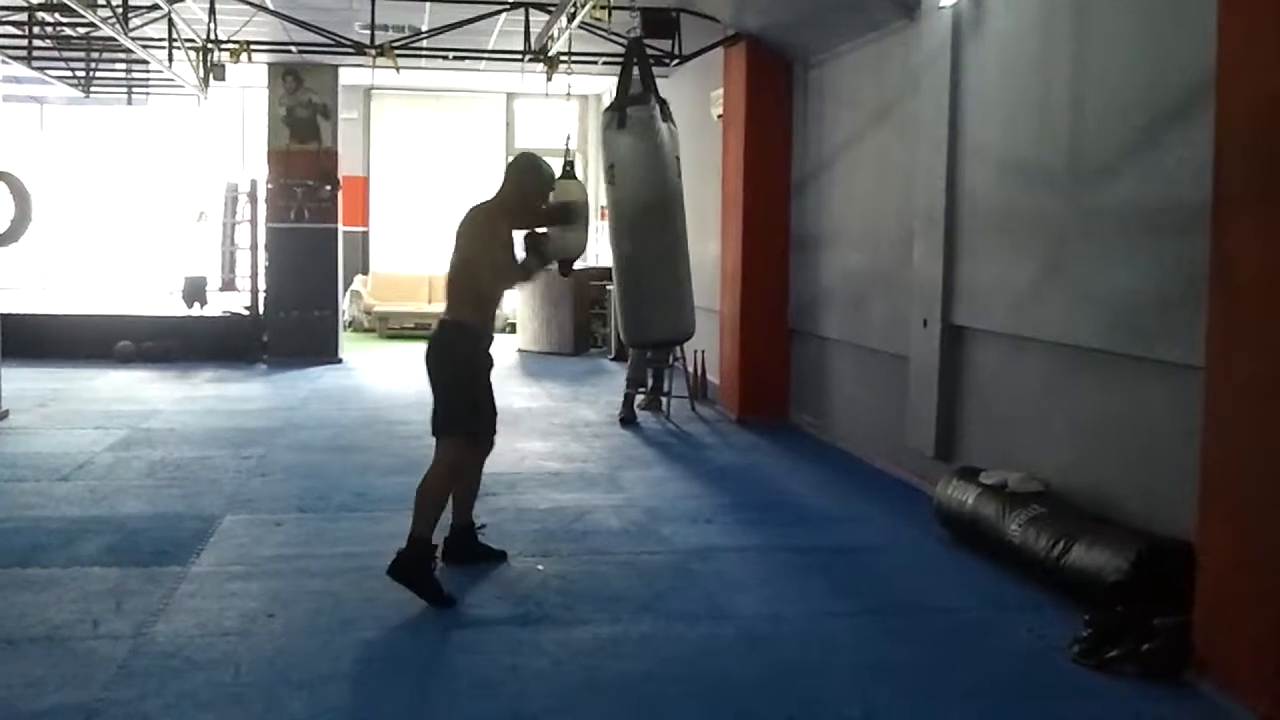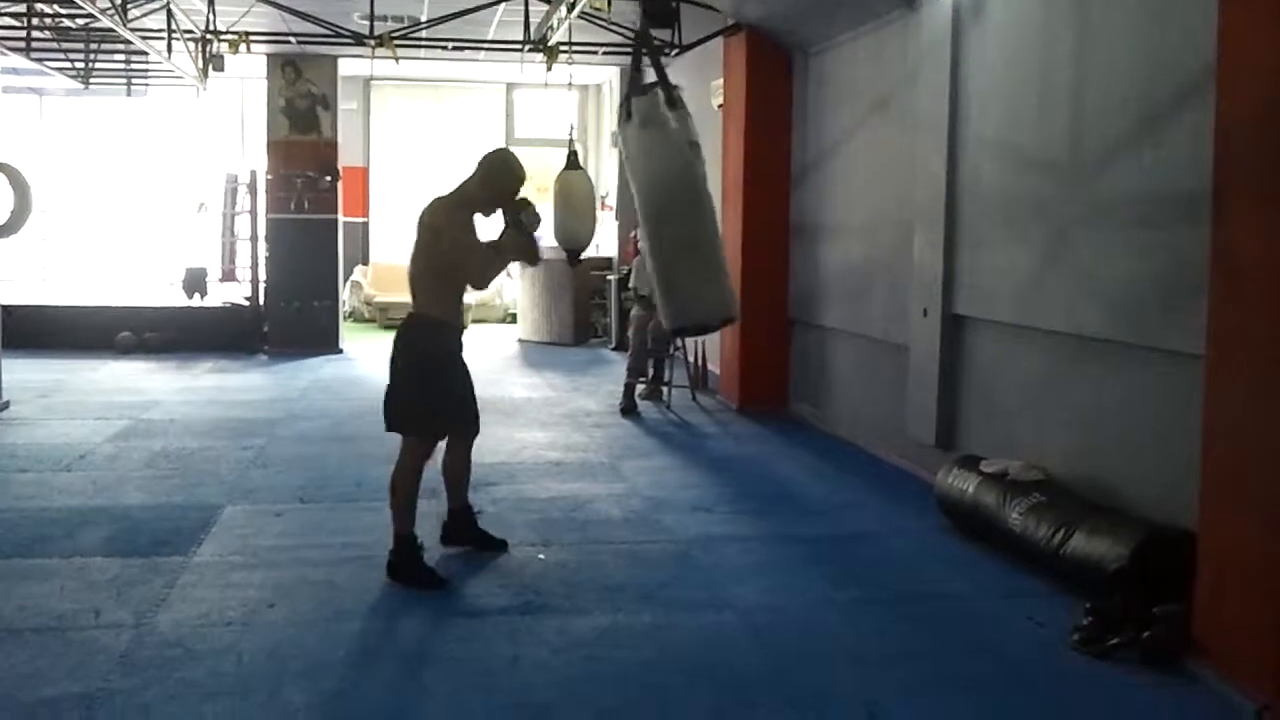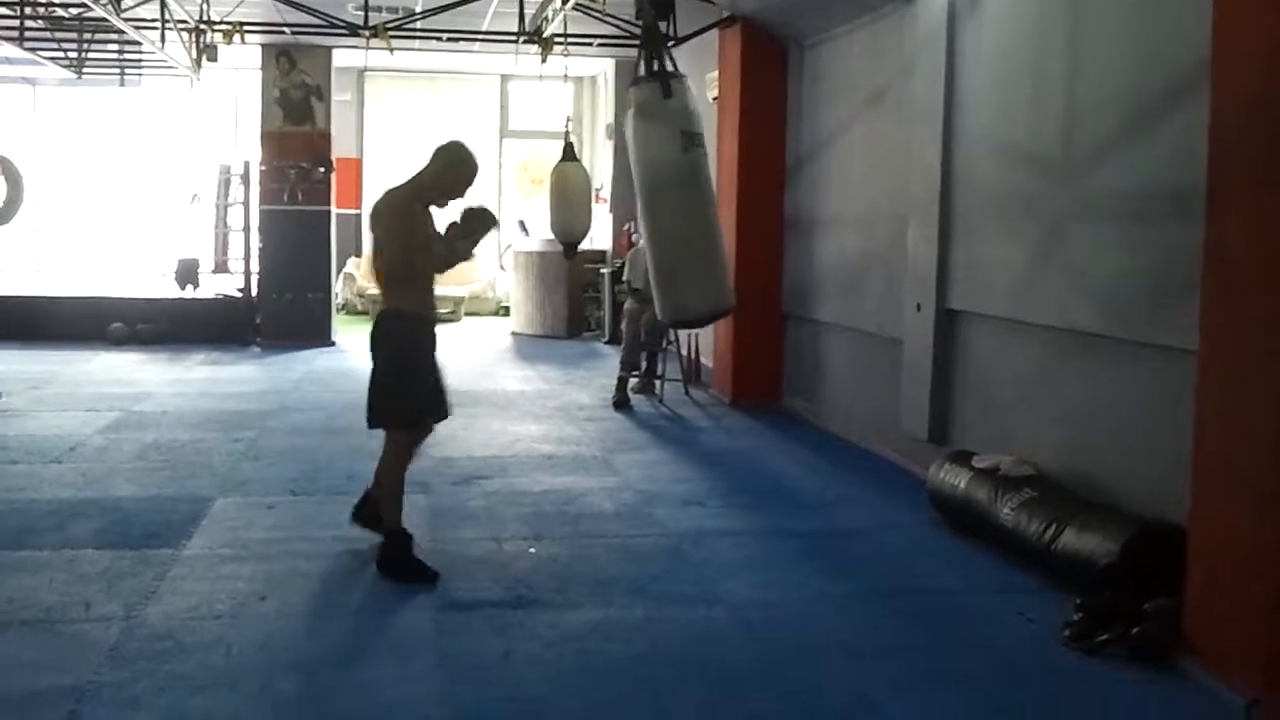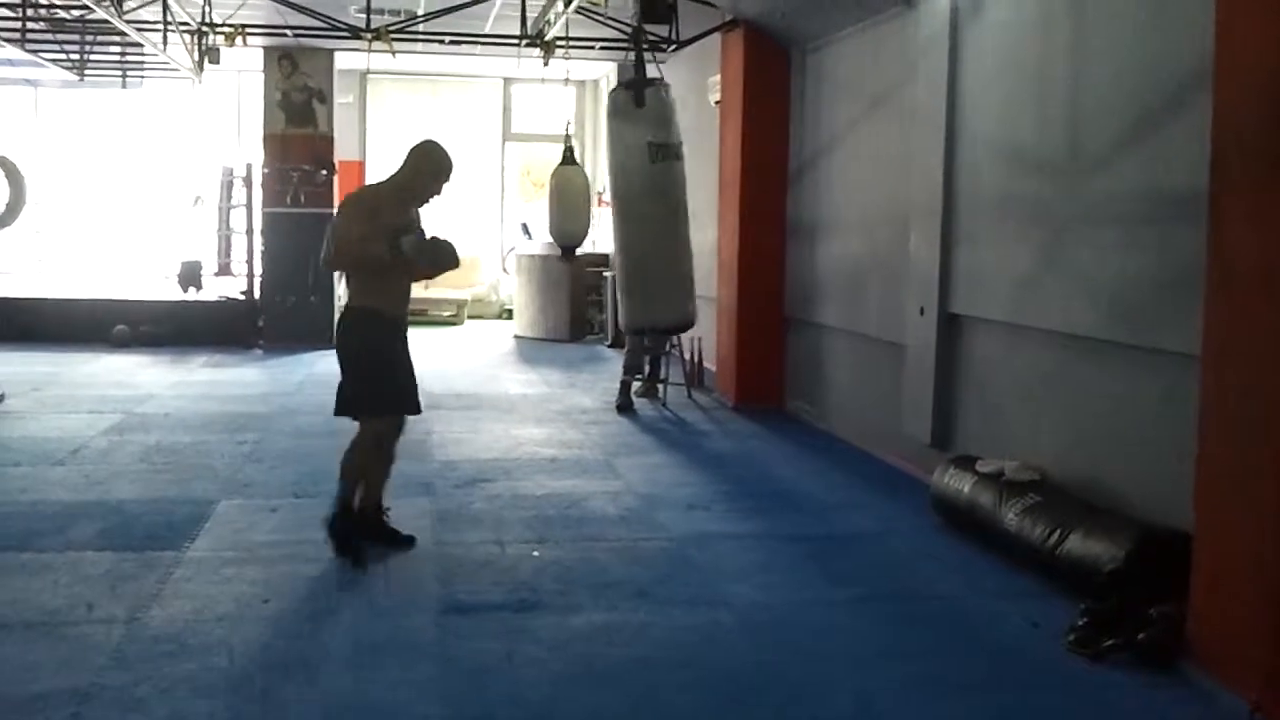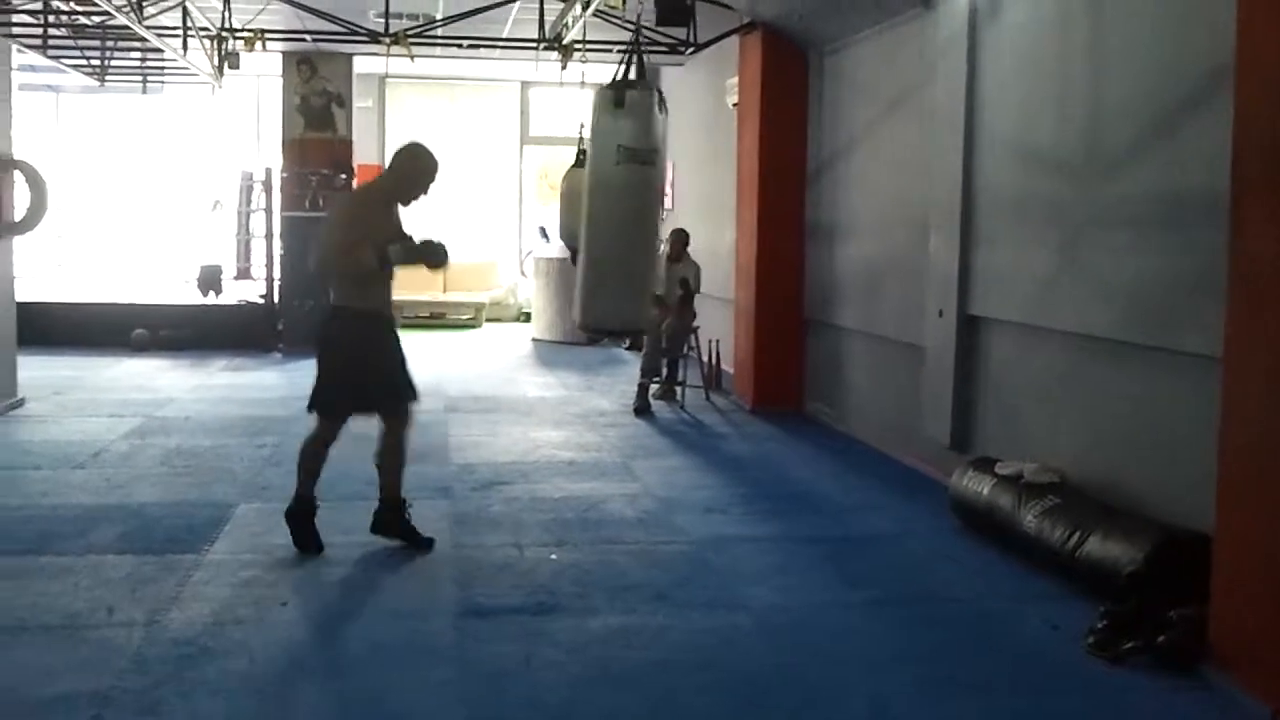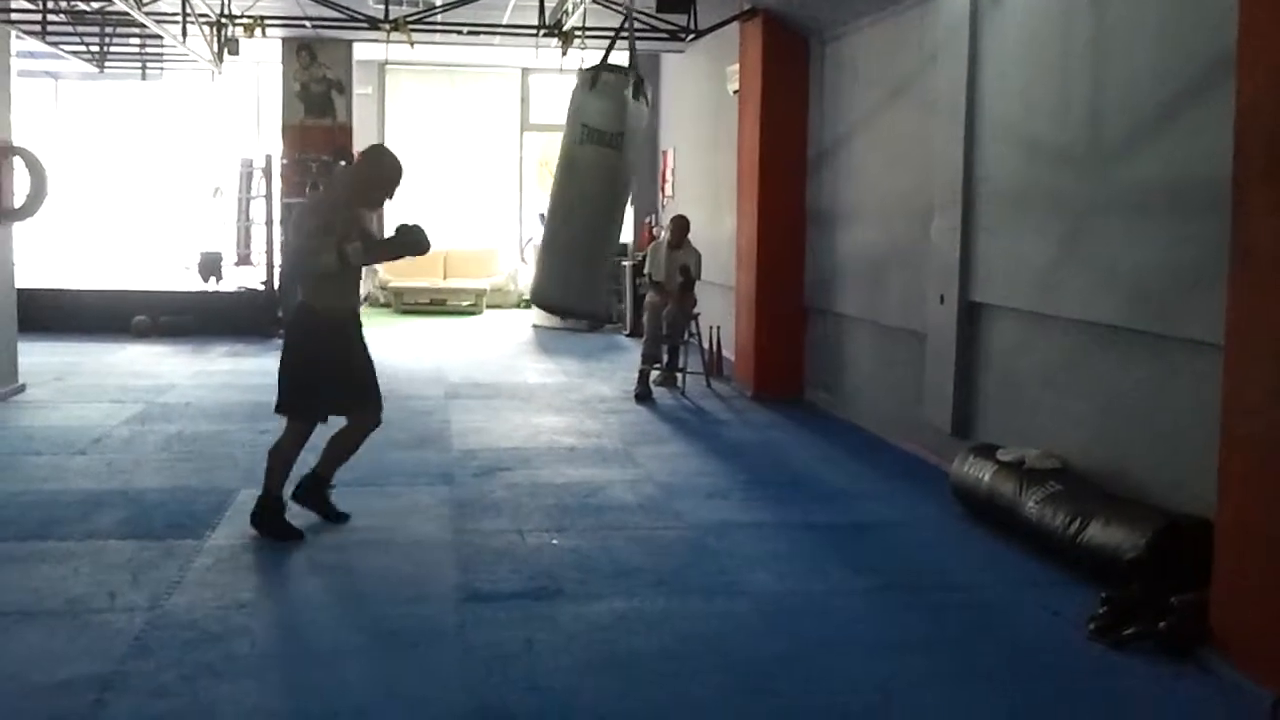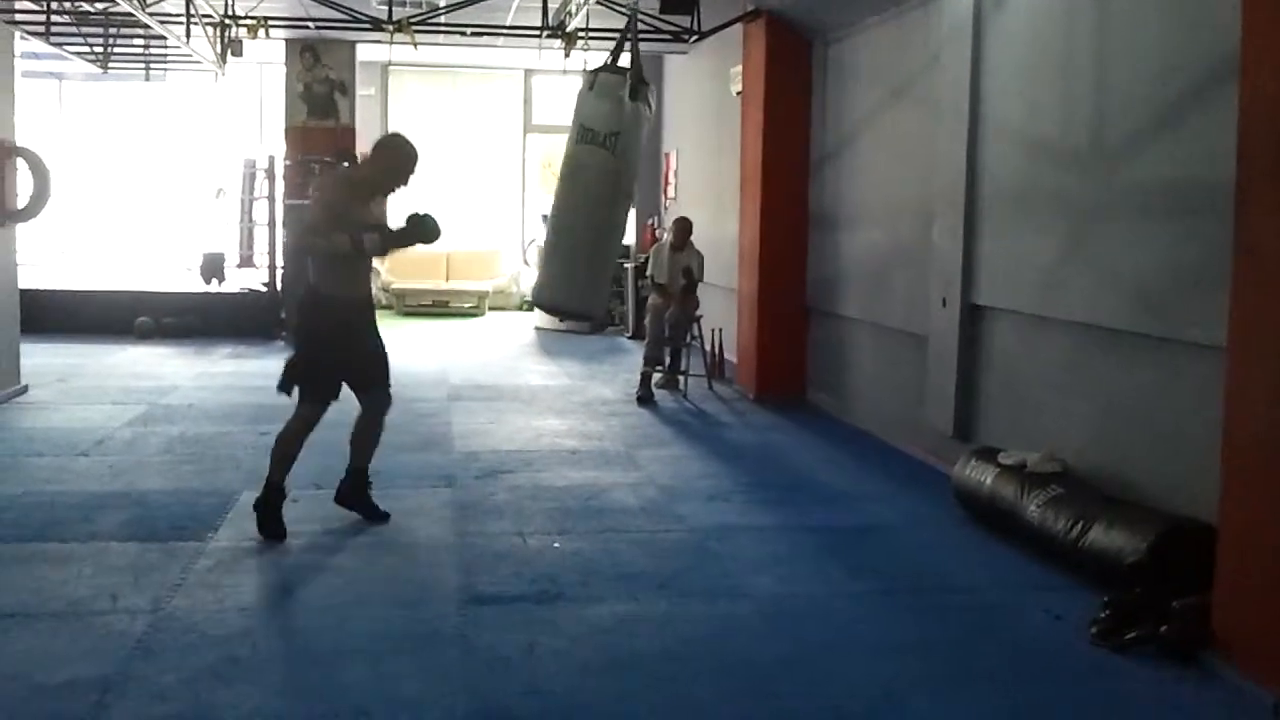
dt=0.3s
person 1, frame 1
left shoulder: (491, 216)
right shoulder: (491, 220)
right elbow: (491, 282)
left wrist: (551, 217)
right wrist: (535, 263)
left hip: (465, 345)
right hip: (458, 345)
left knee: (476, 441)
right knee: (455, 448)
left ankle: (461, 536)
right ankle: (415, 558)
person 1, frame 2
left shoulder: (461, 216)
right shoulder: (445, 215)
left elbow: (476, 267)
right elbow: (477, 275)
left wrist: (517, 242)
right wrist: (516, 236)
left hip: (443, 338)
right hip: (424, 339)
left knee: (463, 433)
right knee: (418, 445)
left ankle: (460, 522)
right ankle: (404, 554)
person 1, frame 3
left shoulder: (421, 211)
right shoulder: (394, 206)
left elbow: (444, 259)
right elbow: (390, 267)
left wrist: (469, 233)
right wrist: (444, 246)
left hip: (418, 329)
right hip: (398, 331)
left knee: (415, 428)
right knee: (401, 436)
left ankle: (372, 505)
right ankle: (395, 550)
person 1, frame 4
left shoulder: (407, 215)
right shoulder: (362, 202)
left elbow: (417, 271)
right elbow: (335, 257)
left wrist: (439, 257)
right wrist: (392, 249)
left hip: (395, 328)
right hip: (364, 326)
left knee: (389, 426)
right knee: (376, 426)
left ankle: (368, 516)
right ankle: (344, 517)
person 1, frame 5
left shoulder: (388, 210)
right shoulder: (352, 208)
right elbow: (324, 265)
left wrist: (412, 251)
right wrist: (390, 252)
left hip: (380, 326)
right hip: (346, 325)
left knee: (398, 419)
right knee: (330, 424)
left ankle: (391, 514)
right ankle: (302, 509)
person 1, frame 6
left shoulder: (357, 212)
right shoulder: (318, 210)
left elbow: (368, 253)
right elbow: (297, 264)
left wrist: (402, 243)
right wrist: (352, 254)
left hip: (345, 326)
right hip: (313, 327)
left knee: (367, 416)
right knee: (301, 426)
left ankle: (314, 486)
right ankle: (268, 508)
person 1, frame 7
left shoulder: (373, 202)
right shoulder: (331, 192)
left elbow: (380, 246)
right elbow: (304, 245)
left wrist: (409, 233)
right wrist: (367, 240)
left hip: (358, 311)
right hip: (323, 312)
left knee: (378, 400)
right knee: (309, 411)
left ankle: (354, 487)
right ankle: (270, 500)
